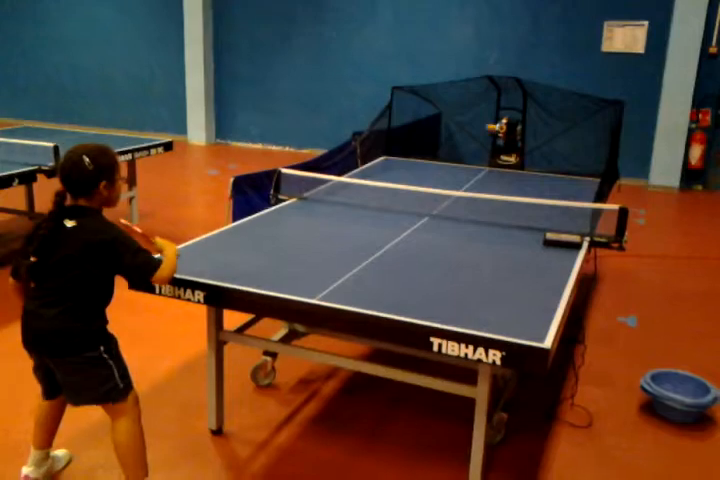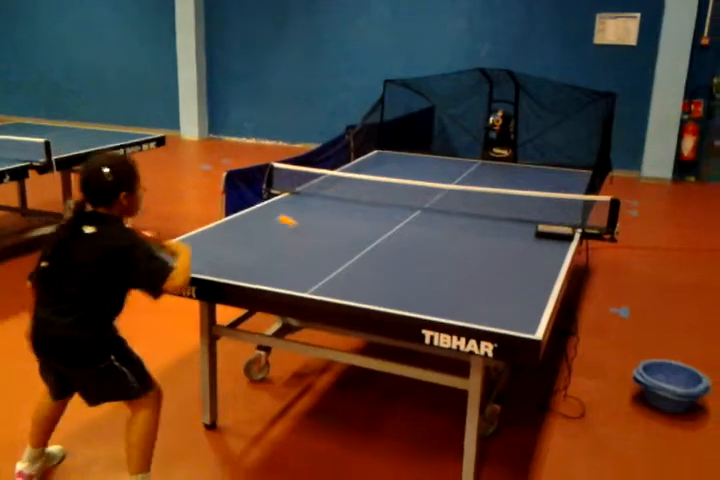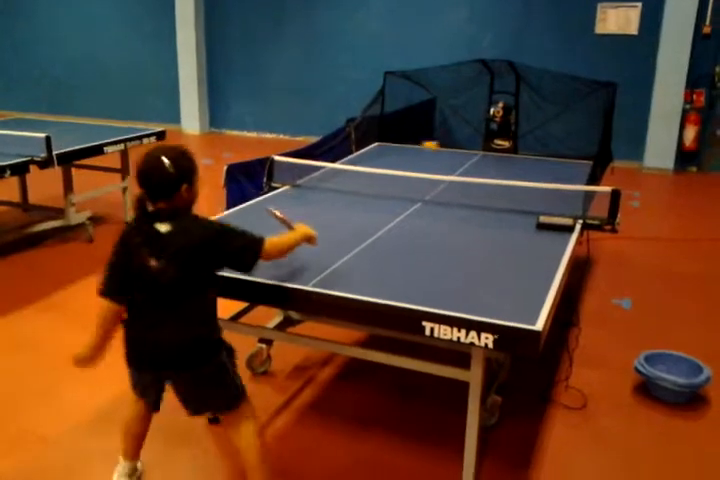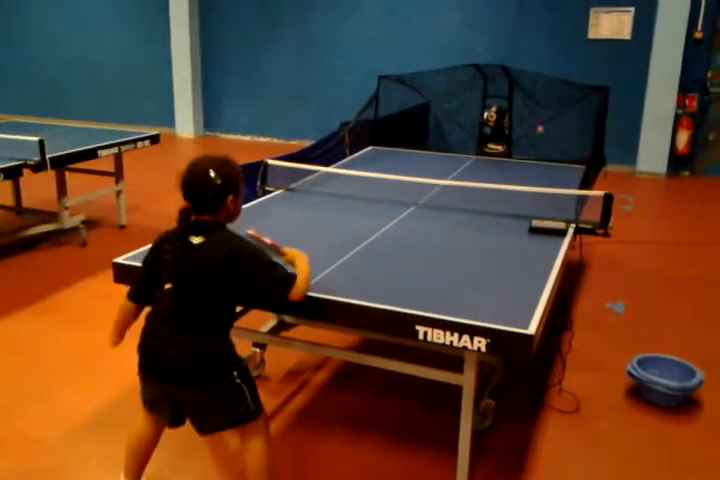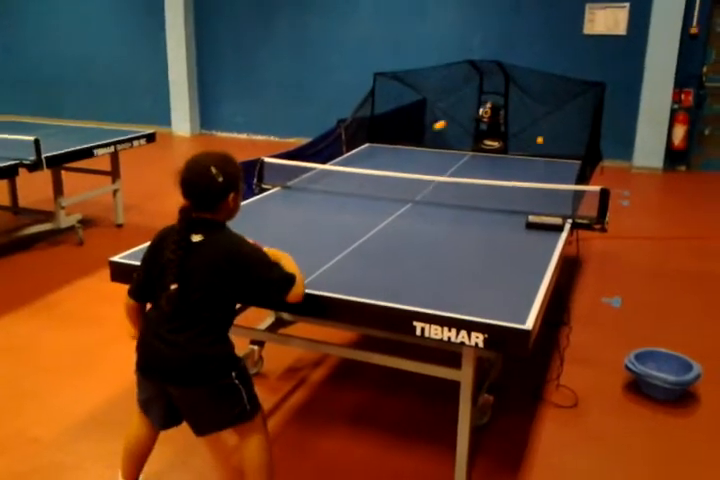
dt=0.4s
person 1, frame 1
left shoulder: (45, 225)
right shoulder: (107, 236)
left elbow: (18, 280)
right elbow: (161, 275)
right wrist: (170, 250)
left hip: (35, 331)
right hip: (79, 337)
left knee: (57, 390)
right knee: (124, 407)
person 1, frame 2
left shoulder: (66, 232)
right shoulder: (126, 243)
left elbow: (36, 283)
right elbow: (175, 283)
right wrist: (181, 252)
left hip: (45, 336)
right hip: (89, 344)
left knee: (59, 391)
right knee: (146, 400)
person 1, frame 3
left shoulder: (130, 238)
right shoulder: (207, 233)
left elbow: (112, 304)
right elbow: (269, 250)
left wrist: (94, 347)
right wrist: (301, 233)
left hip: (142, 347)
right hip: (195, 347)
left knee: (144, 400)
right knee: (239, 415)
person 1, frame 4
left shoulder: (166, 244)
right shoulder: (238, 251)
left elbow: (133, 303)
right elbow: (296, 291)
left wrist: (116, 334)
right wrist: (301, 261)
left hip: (155, 358)
right hip: (207, 364)
left knee: (152, 418)
right knee: (253, 429)
person 1, frame 5
left shoulder: (165, 239)
right shoulder: (238, 251)
left elbow: (134, 302)
right elbow: (294, 293)
left wrist: (141, 331)
right wrist: (282, 258)
left hip: (153, 357)
right hip: (205, 364)
left knee: (148, 420)
right knee: (251, 428)
